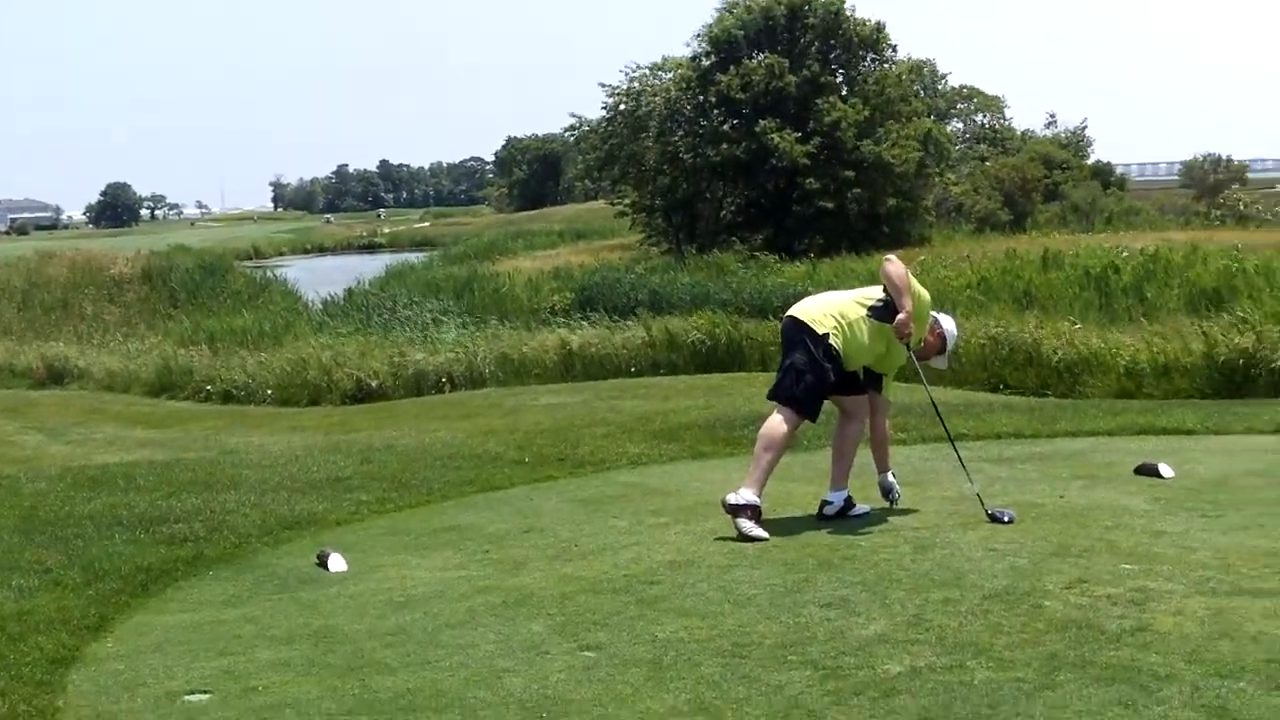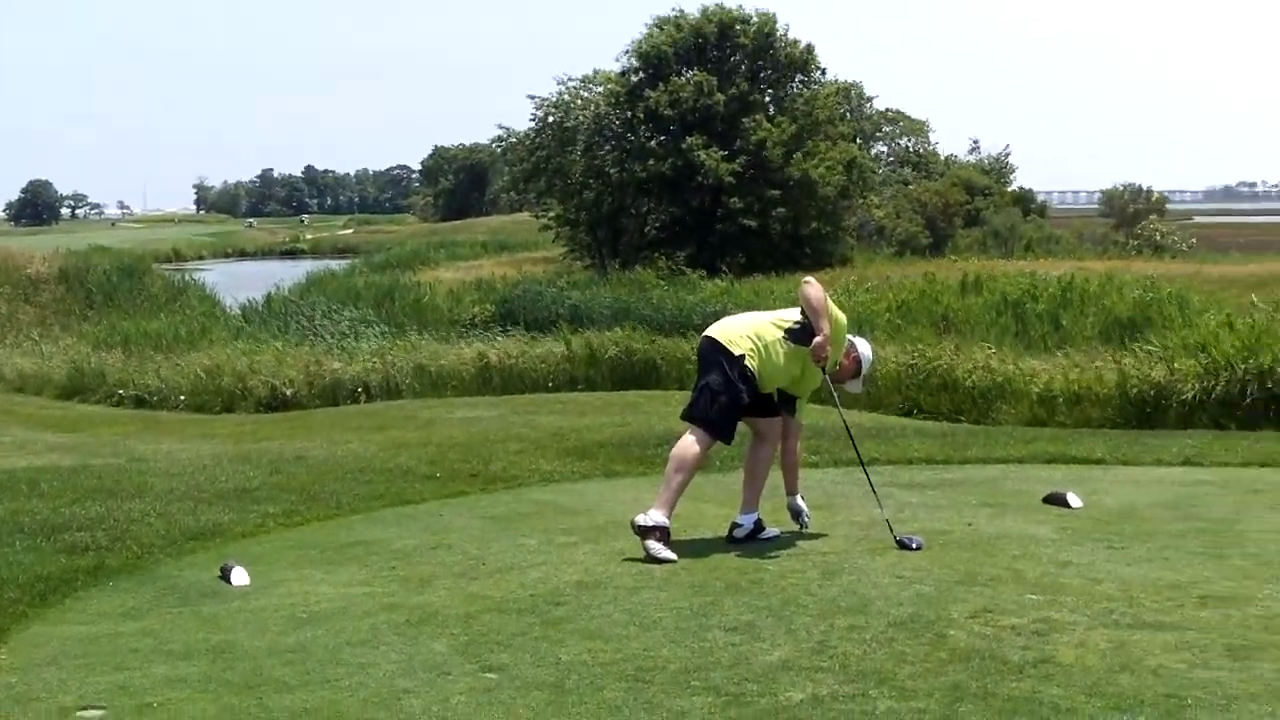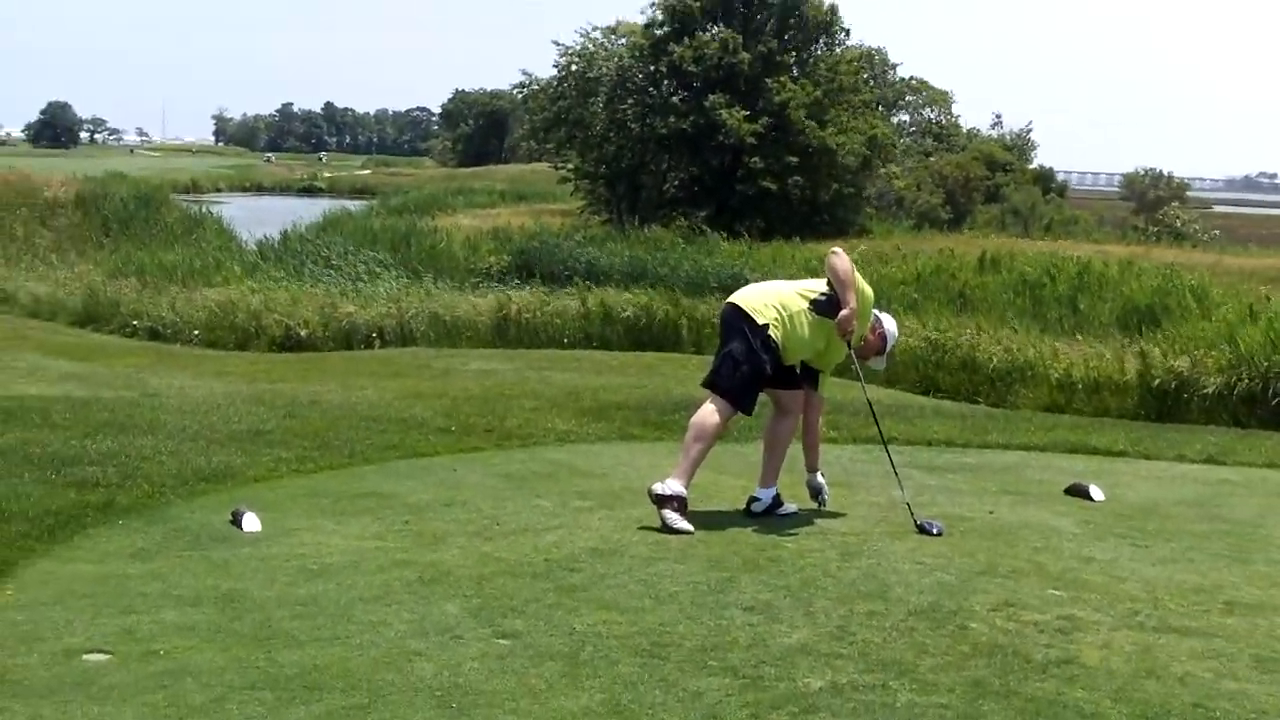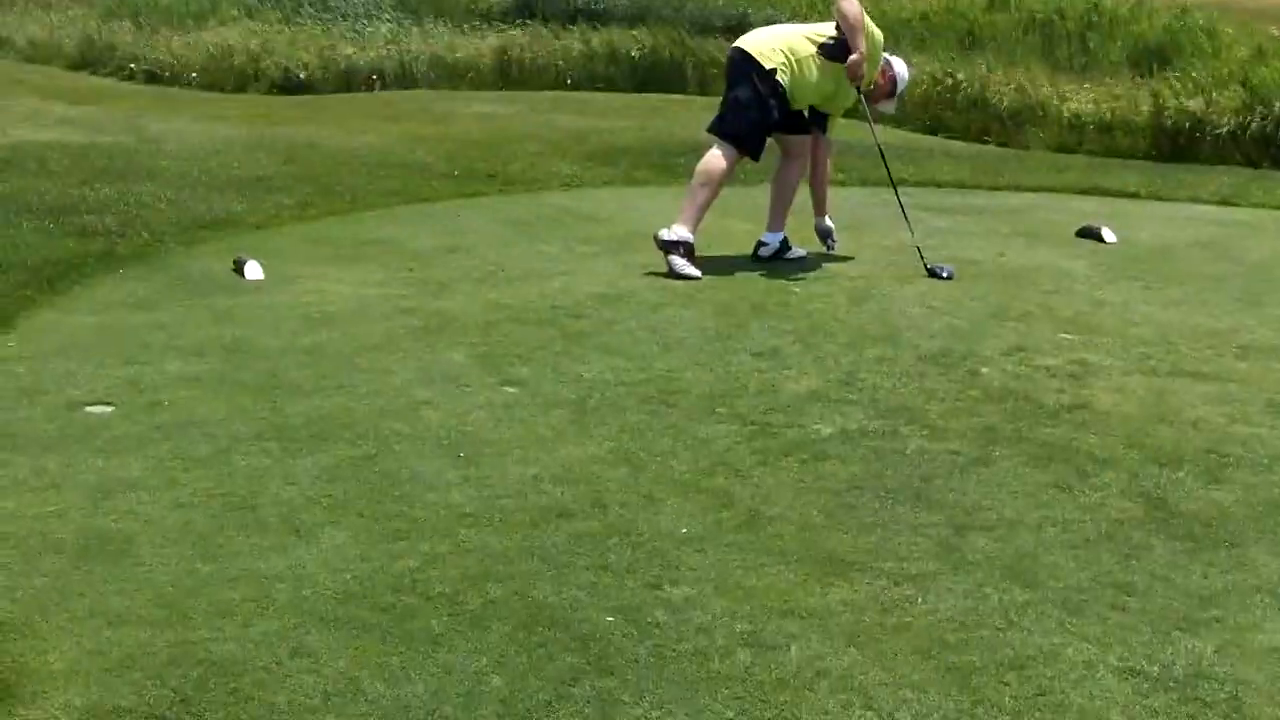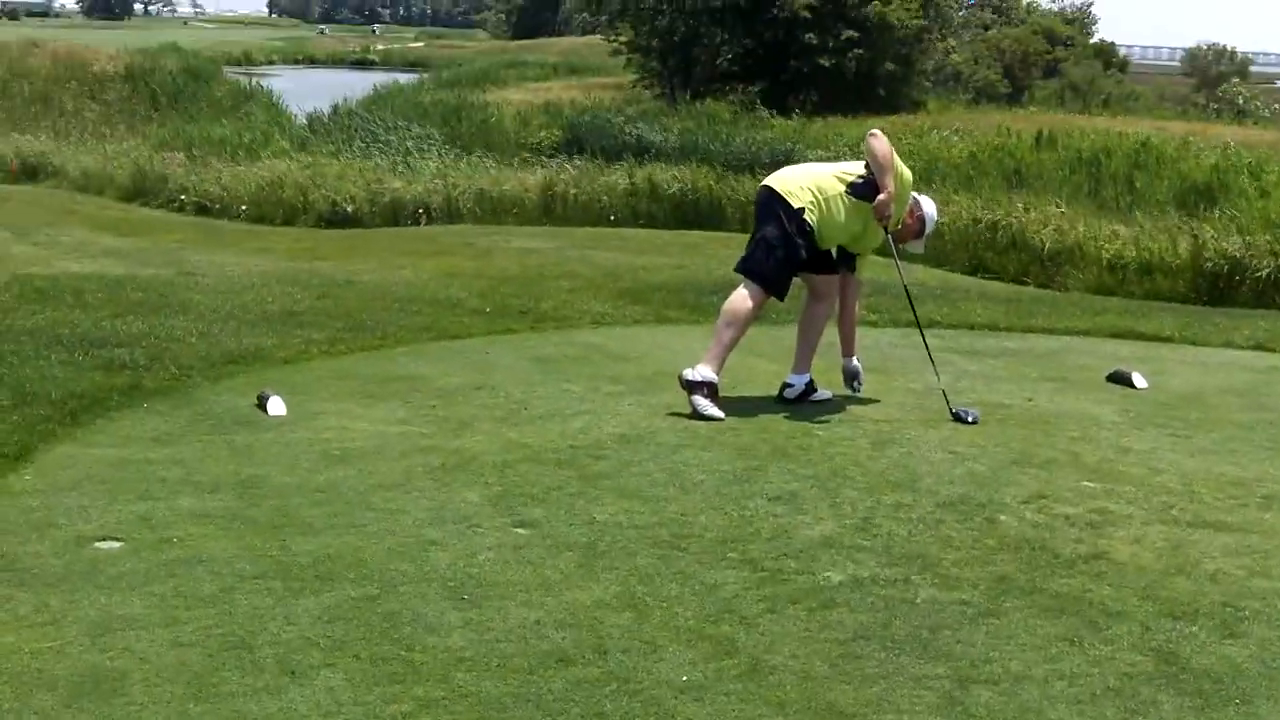
dt=0.4s
person 1, frame 1
left shoulder: (893, 354)
right shoulder: (921, 303)
left elbow: (877, 416)
right elbow: (890, 262)
left wrist: (884, 473)
right wrist: (906, 311)
right hip: (815, 326)
left knee: (857, 409)
right knee: (791, 413)
left ankle: (836, 499)
right ankle: (745, 500)
person 1, frame 2
left shoulder: (808, 376)
right shoulder: (838, 326)
left elbow: (789, 440)
right elbow: (808, 284)
left wrist: (793, 497)
right wrist: (823, 335)
right hip: (731, 347)
left knee: (770, 431)
right knee: (703, 434)
left ankle: (746, 522)
right ankle: (655, 520)
person 1, frame 3
left shoulder: (830, 352)
right shoulder: (864, 300)
left elbow: (811, 415)
right elbow: (836, 255)
left wrist: (813, 473)
right wrist: (849, 308)
right hip: (756, 316)
left knee: (792, 404)
right knee: (724, 404)
left ankle: (764, 496)
right ankle: (672, 491)
person 1, frame 4
left shoulder: (841, 95)
right shoulder: (873, 44)
left elbow: (819, 159)
left wrist: (822, 218)
right wrist: (859, 52)
right hip: (763, 60)
left knee: (799, 149)
right knee: (731, 149)
left ankle: (772, 241)
right ankle: (679, 237)
person 1, frame 5
left shoulder: (867, 235)
right shoulder: (903, 183)
left elbow: (847, 301)
right elbow: (875, 137)
left wrist: (849, 359)
right wrist: (887, 192)
right hip: (791, 198)
left knee: (826, 290)
right knee: (757, 289)
left ankle: (798, 383)
right ankle: (703, 377)
